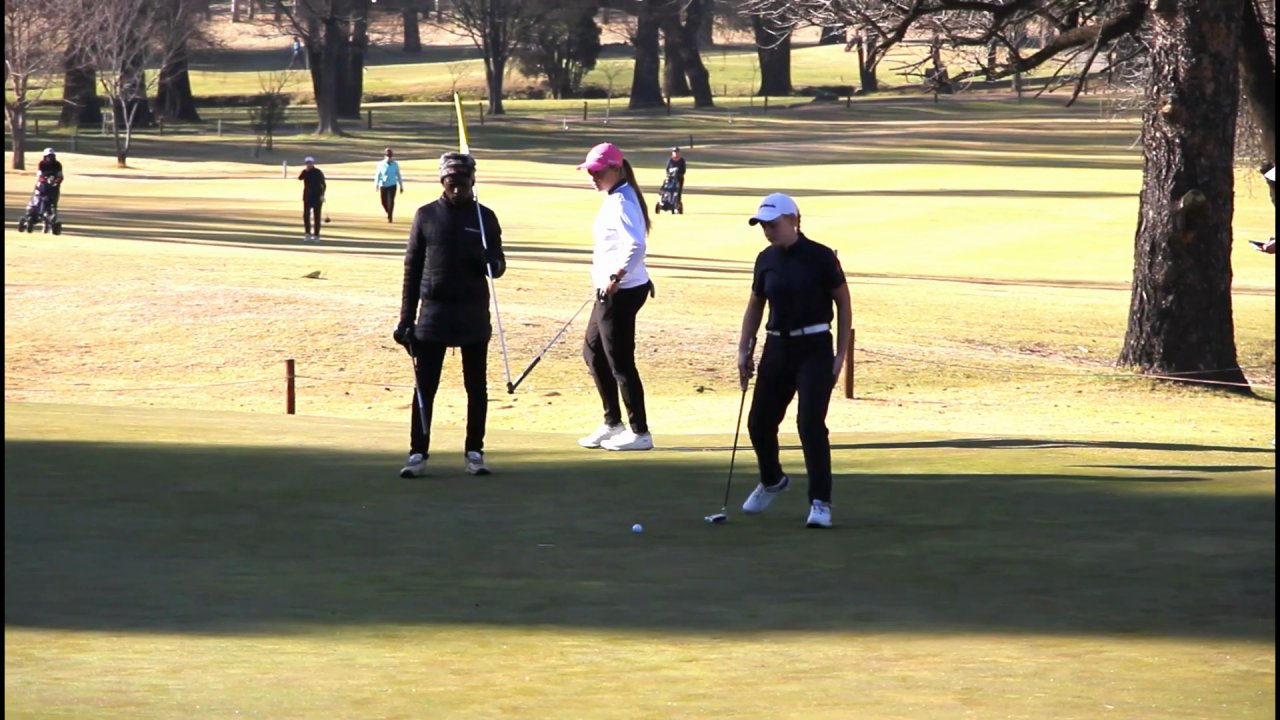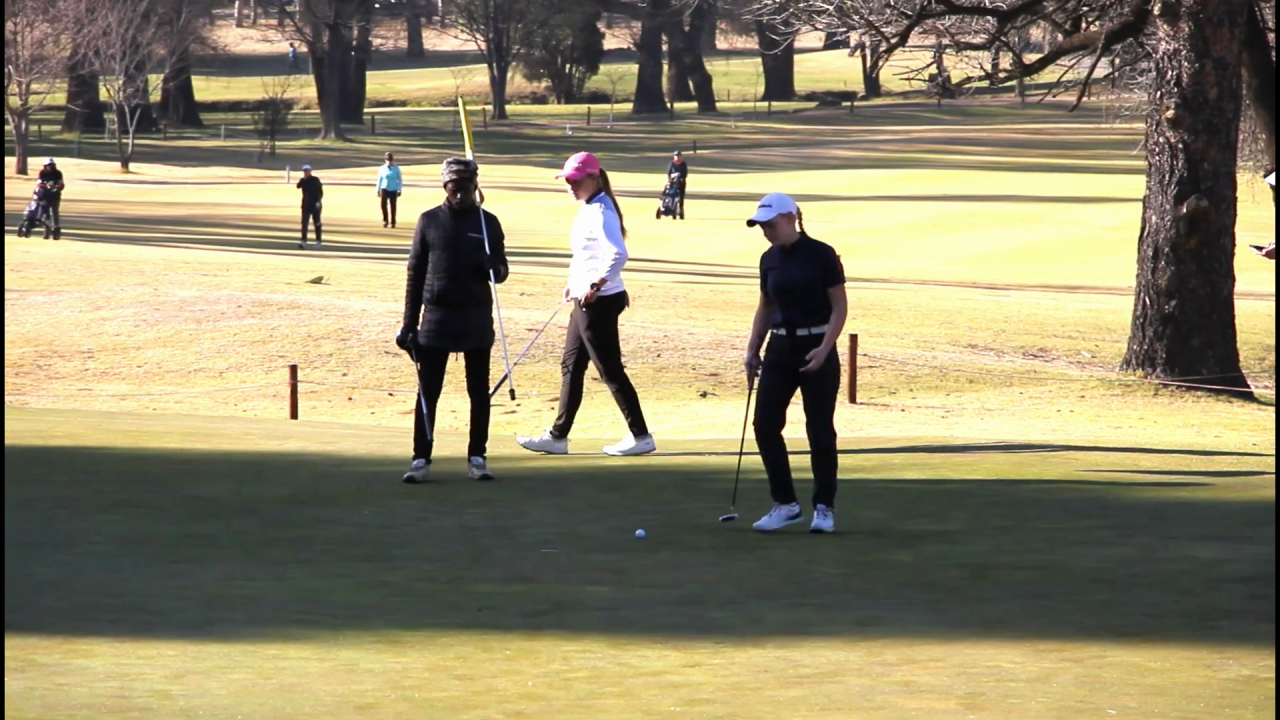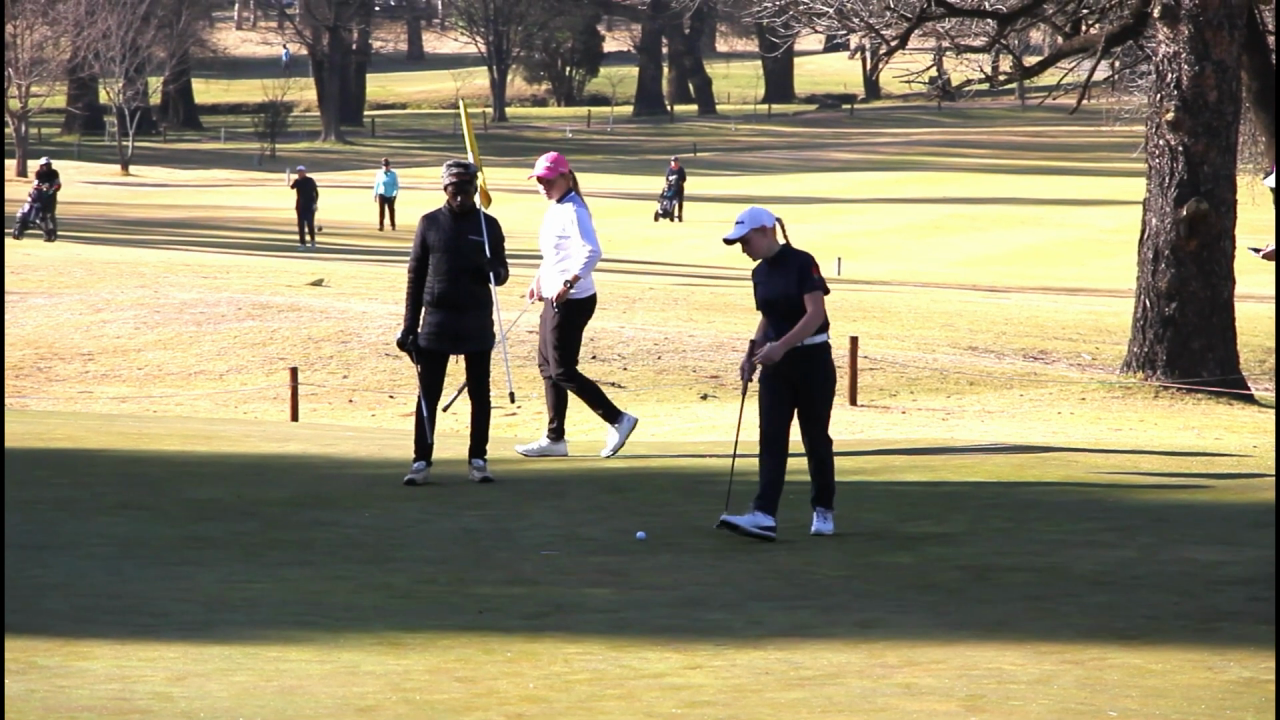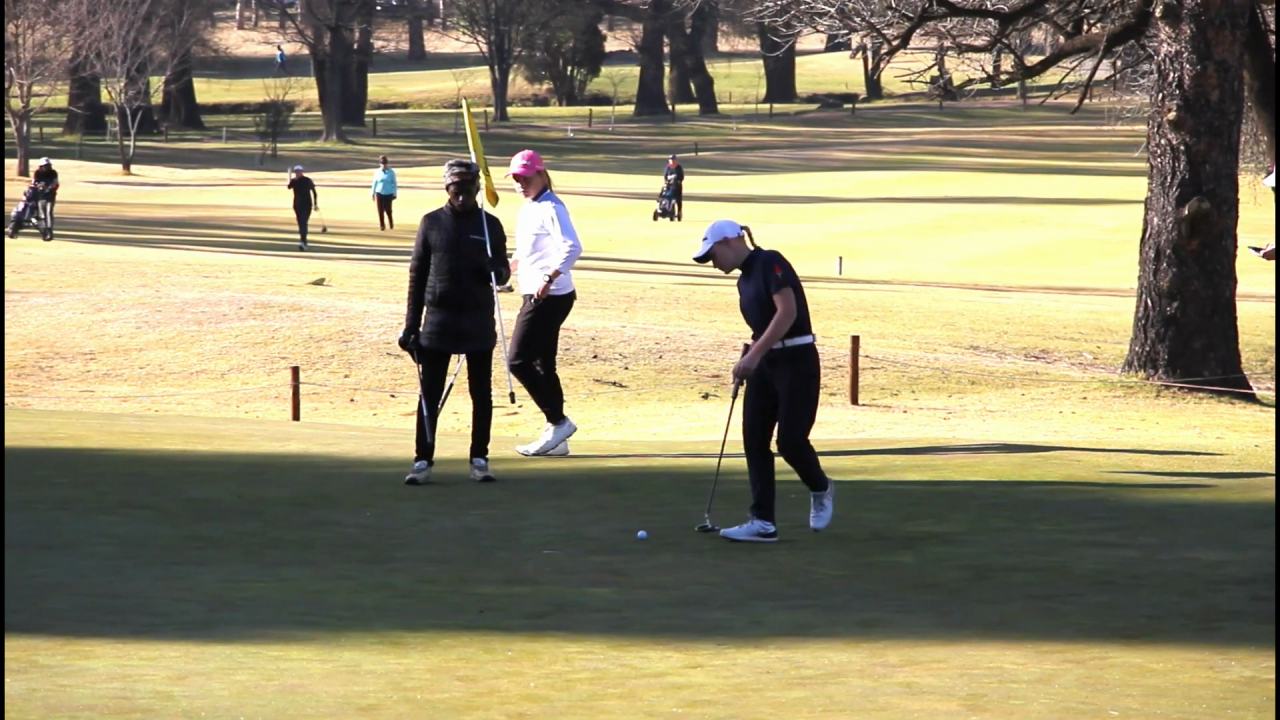
dt=0.2s
person 1, frame 1
left shoulder: (821, 256)
right shoulder: (766, 260)
left elbow: (843, 304)
right elbow: (755, 307)
left wrist: (842, 354)
right wrist: (743, 350)
left hip: (814, 349)
right hip: (777, 348)
left knee: (810, 423)
right knee: (760, 423)
left ankle: (820, 502)
right ankle: (772, 480)
person 1, frame 2
left shoulder: (822, 254)
right shoulder: (769, 259)
left elbow: (839, 306)
left wrist: (825, 348)
right wrist: (752, 349)
left hip: (815, 350)
right hip: (780, 349)
left knee: (820, 429)
right knee: (765, 424)
left ankle: (824, 506)
right ankle: (786, 503)
person 1, frame 3
left shoulder: (802, 263)
right shoulder: (760, 273)
left elbow: (815, 314)
left wrist: (782, 346)
right wrist: (751, 355)
left hip: (811, 359)
right hip: (776, 362)
left knee: (815, 438)
right knee: (772, 435)
left ankle: (823, 508)
right ankle: (764, 515)
person 1, frame 4
left shoulder: (770, 262)
right shoulder: (744, 279)
left elbow: (788, 312)
left wrist: (754, 353)
right wrist: (747, 358)
left hip: (797, 361)
right hip: (766, 363)
left knee: (790, 441)
right knee: (754, 439)
left ankle: (821, 488)
right ankle: (762, 520)
person 2, frame 1
left shoulder: (485, 217)
right shoulder: (426, 215)
left elbow: (499, 265)
right elbow: (412, 268)
left wrist: (489, 263)
right wrist: (406, 318)
left hip: (473, 313)
right hip: (433, 312)
left knee: (476, 386)
right knee: (424, 386)
left ankle: (474, 452)
right ankle: (418, 453)
person 2, frame 2
left shoulder: (488, 222)
right shoulder: (429, 221)
left elbow: (502, 270)
right elbow: (415, 274)
left wrist: (492, 269)
right wrist: (409, 323)
left hip: (476, 319)
right hip: (436, 318)
left knee: (479, 391)
right knee: (427, 392)
left ankle: (477, 457)
right ankle: (421, 458)
person 2, frame 3
left shoulder: (488, 225)
right shoulder: (429, 223)
left elbow: (502, 273)
right elbow: (415, 276)
left wrist: (492, 271)
right wrist: (409, 325)
left hip: (477, 321)
right hip: (436, 320)
left knee: (479, 394)
right knee: (428, 394)
left ankle: (478, 459)
right ankle: (421, 461)
person 2, frame 4
left shoulder: (490, 224)
right shoulder: (431, 223)
left elbow: (503, 272)
right elbow: (417, 275)
left wrist: (494, 271)
right wrist: (411, 325)
left hip: (478, 320)
right hip: (438, 320)
left knee: (481, 393)
right knee: (429, 393)
left ankle: (479, 459)
right ankle: (423, 460)
person 3, frame 1
left shoulder: (620, 202)
right shoulder: (620, 198)
left elbow: (636, 246)
left wrist: (614, 278)
left hip: (621, 292)
right hip: (621, 291)
left knee: (620, 362)
right knee: (593, 352)
left ankle: (639, 433)
right ankle: (613, 424)
person 3, frame 2
left shoulder: (600, 211)
right shoulder: (589, 209)
left elbow: (618, 255)
left wrist: (594, 286)
right wrist: (575, 282)
left hip: (599, 301)
right hip: (589, 301)
left knee: (610, 370)
right knee: (571, 366)
left ankle: (640, 437)
right ankle: (558, 435)
person 3, frame 3
left shoulder: (573, 210)
right shoulder: (554, 209)
left elbow: (591, 252)
left wrist: (567, 283)
right wrist: (538, 279)
left hip: (571, 301)
right hip: (555, 301)
left knee: (562, 372)
right knee: (548, 368)
left ankle: (618, 419)
right ankle: (554, 438)
person 3, frame 4
left shoulder: (551, 207)
right shoulder: (527, 207)
left elbow: (572, 247)
left wrist: (549, 278)
left hip: (550, 298)
right hip: (538, 298)
left knee: (518, 361)
right knee: (541, 365)
left ankle: (559, 421)
right ankle: (554, 436)
